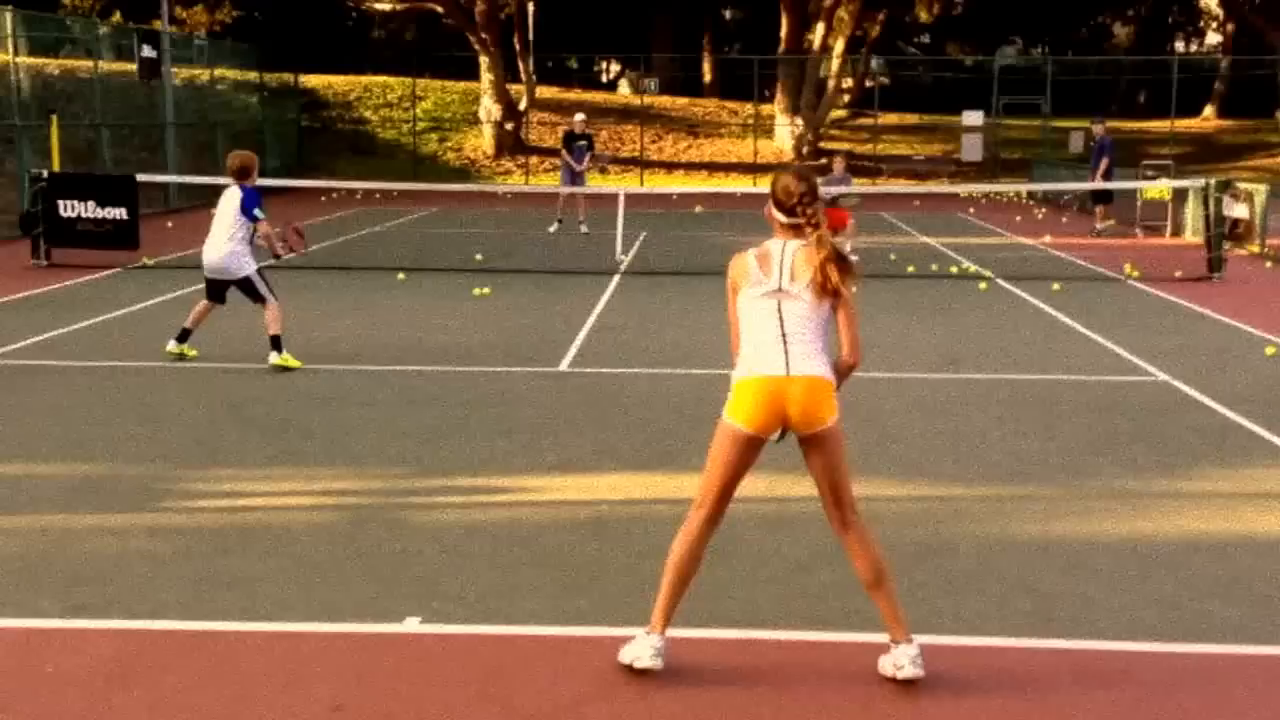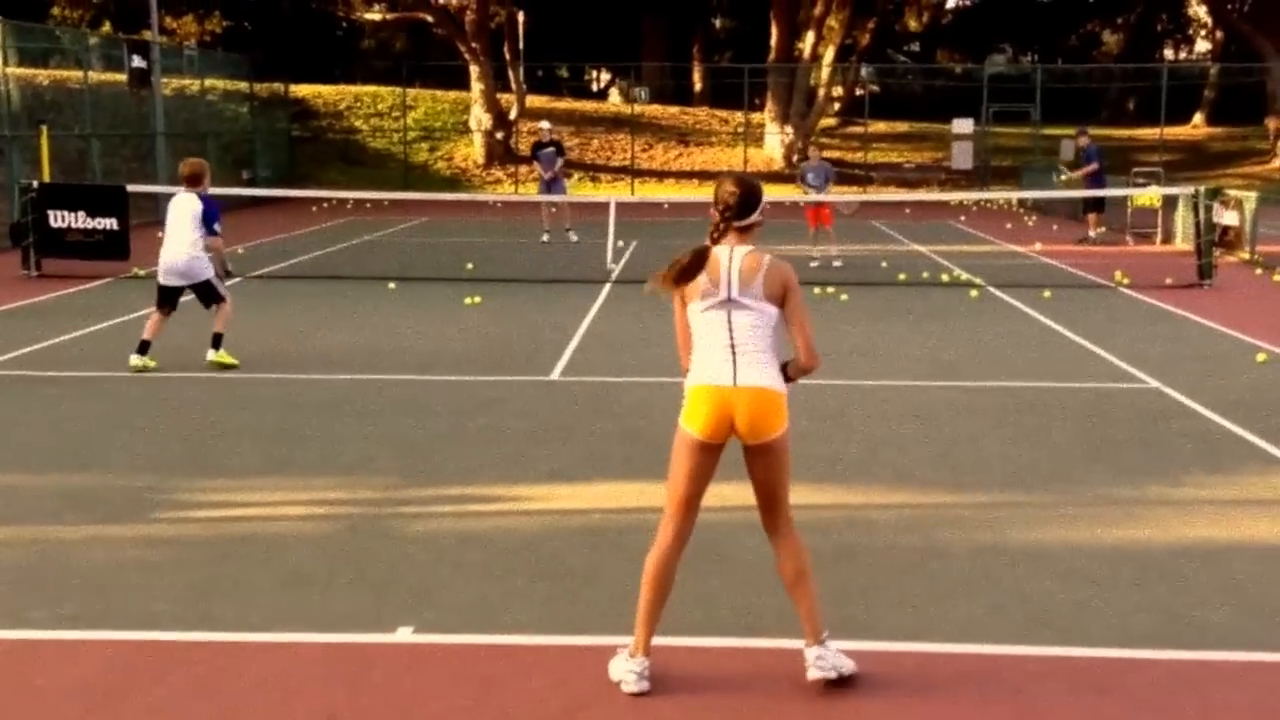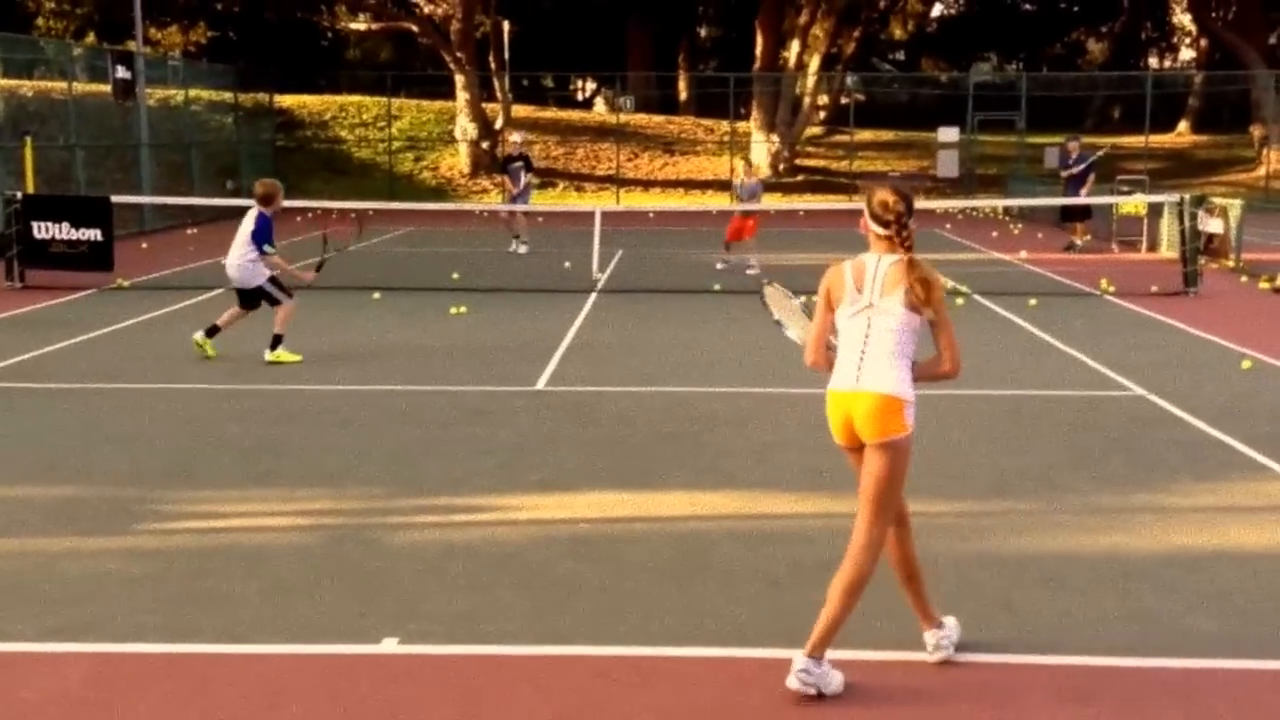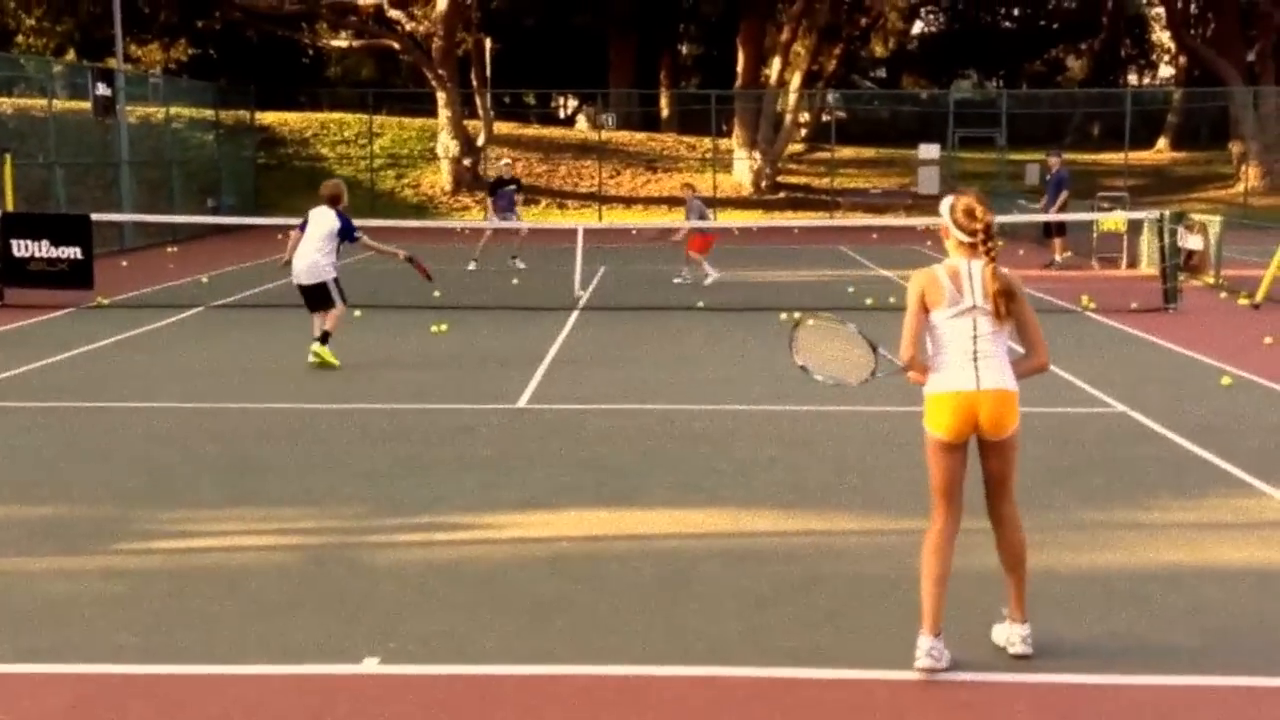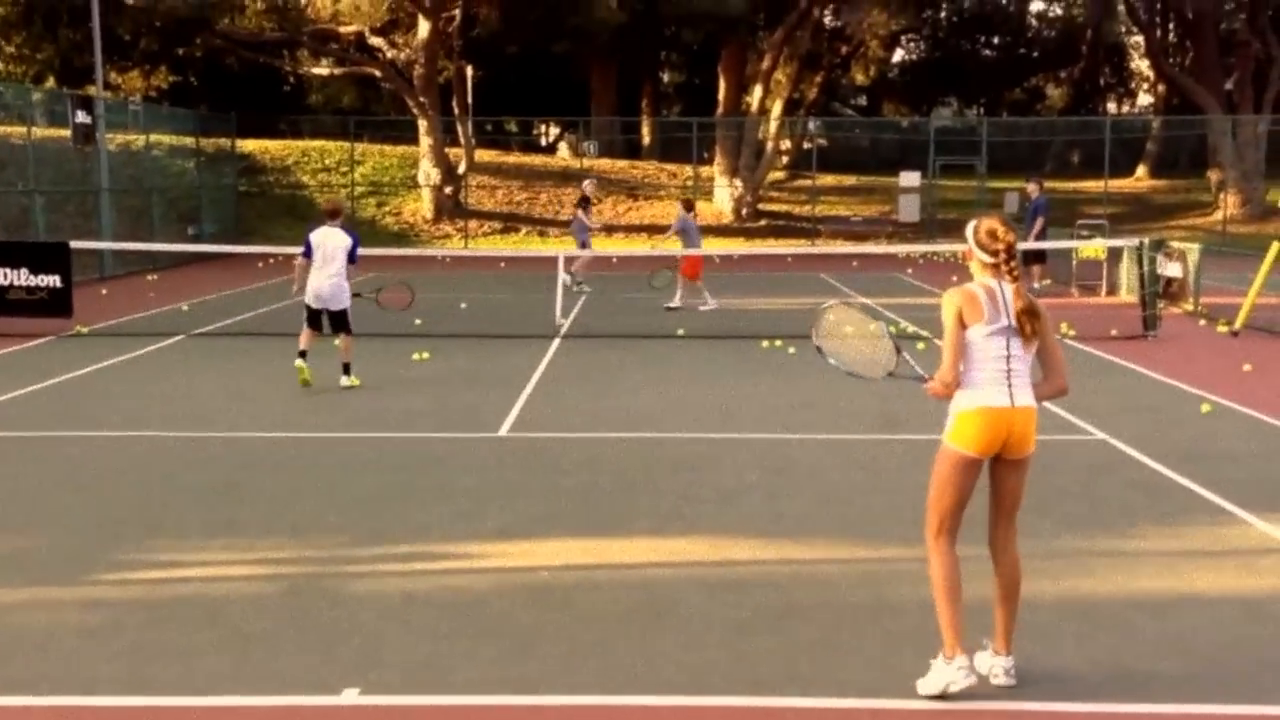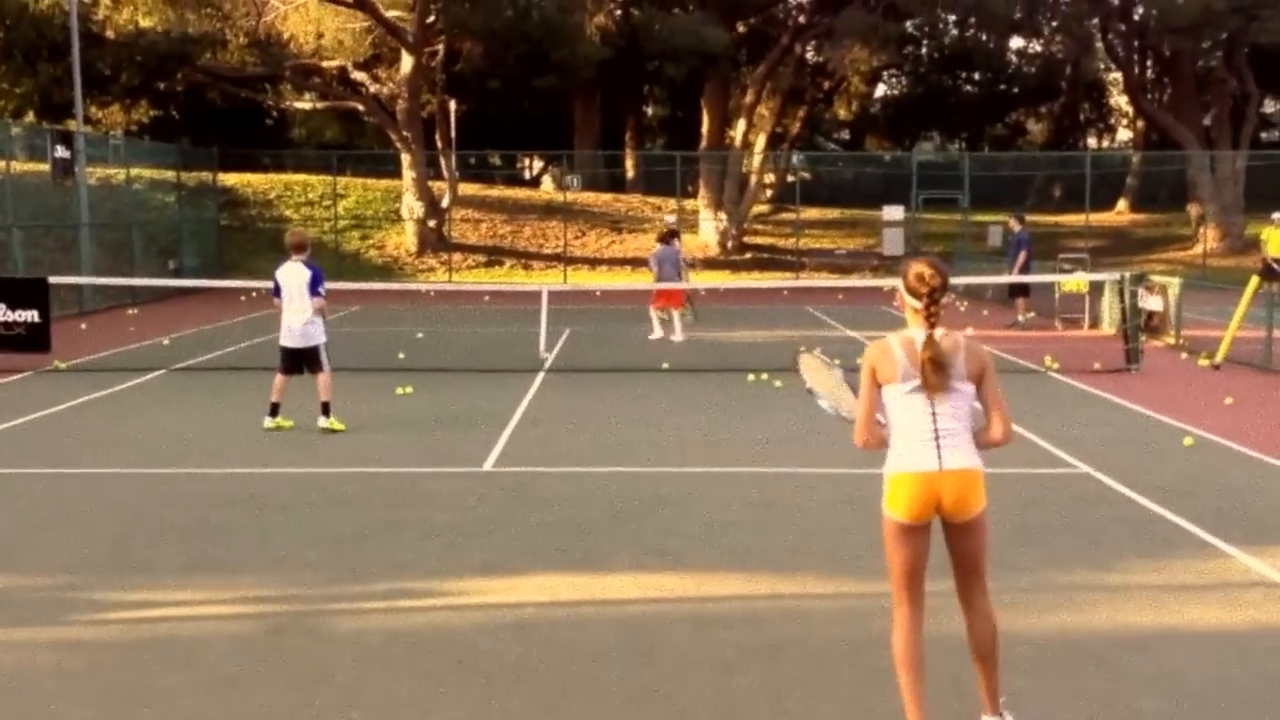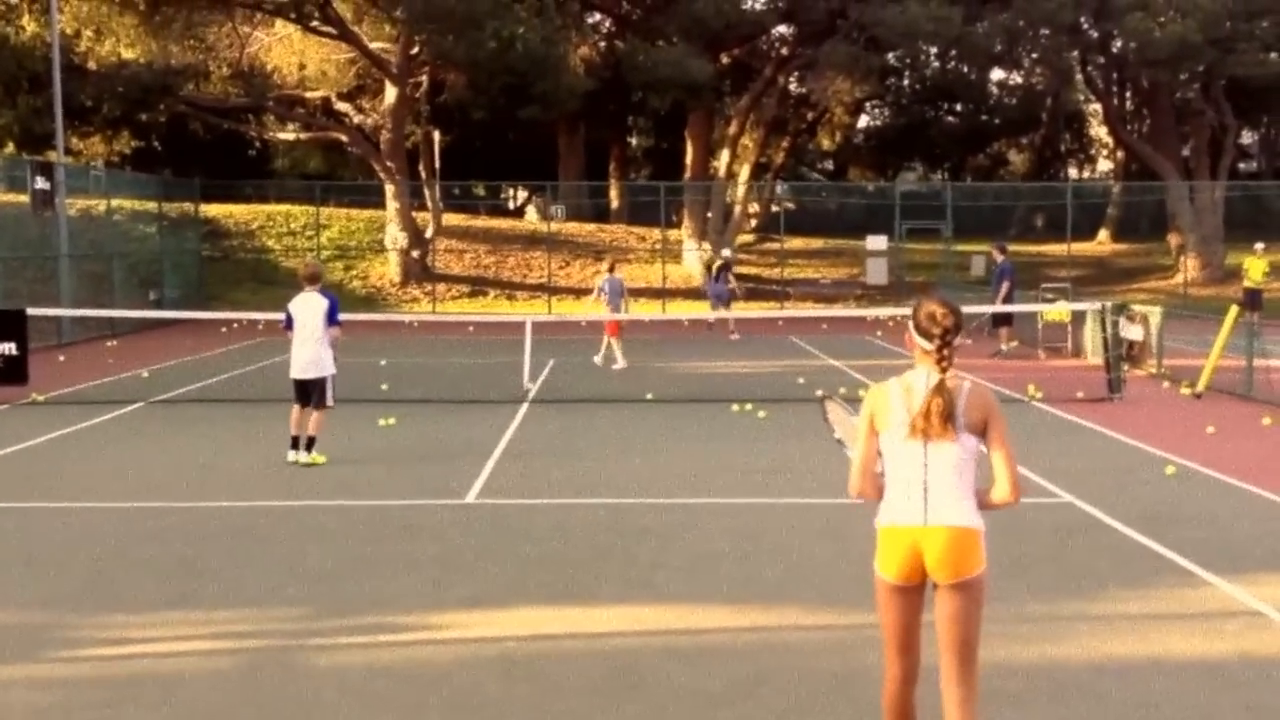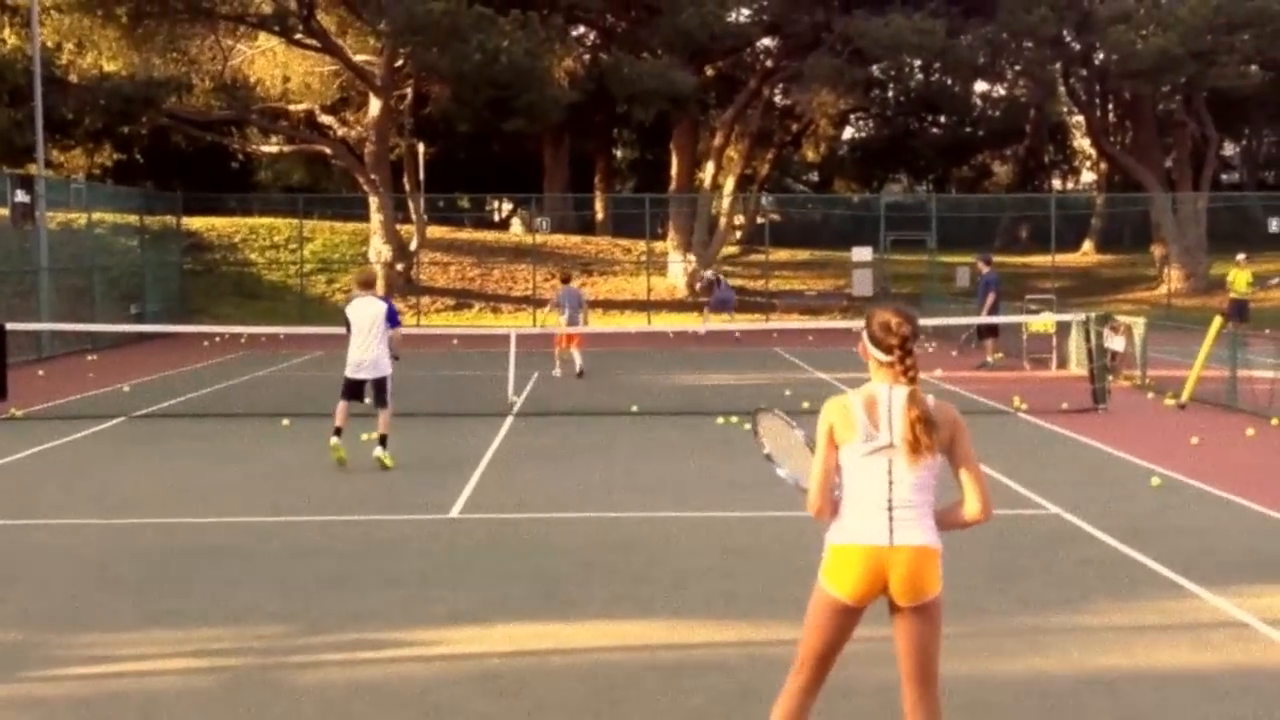
dt=0.7s
person 1, frame 1
left shoulder: (740, 265)
right shoulder: (828, 265)
right elbow: (850, 357)
left hip: (753, 392)
right hip: (813, 390)
left knee: (705, 515)
right knee: (847, 522)
left ankle: (653, 638)
right ankle: (901, 646)
person 1, frame 2
left shoulder: (684, 272)
right shoulder: (780, 272)
right elbow: (808, 359)
left hip: (705, 399)
right hip: (765, 400)
left knee: (673, 529)
right knee: (780, 526)
left ankle: (637, 658)
right ankle: (817, 649)
person 1, frame 3
left shoulder: (836, 276)
right shoulder: (925, 281)
left elbow: (815, 357)
right elbow: (949, 365)
left hip: (841, 404)
right hip: (886, 406)
left knee: (895, 515)
right knee: (867, 538)
left ankle: (933, 628)
right ankle: (811, 657)
person 1, frame 4
left shoulder: (925, 280)
right shoulder: (1007, 283)
left elbow: (909, 354)
right elbow: (1039, 359)
right wrist: (991, 375)
left hip: (946, 402)
right hip: (1000, 400)
left knee: (943, 519)
right knee: (1002, 510)
left ankle: (930, 637)
right ankle: (1017, 624)
person 1, frame 5
left shoulder: (959, 298)
right shoulder: (1030, 305)
left elbow: (951, 376)
right elbow: (1058, 383)
left wrist: (939, 387)
right wrist: (1010, 396)
left hip: (974, 420)
right hip: (1022, 421)
left knee: (939, 538)
right knee: (1002, 540)
left ankle: (953, 658)
right ankle: (1001, 655)
person 1, frame 6
left shoulder: (879, 353)
right shoulder: (972, 352)
left elbow: (864, 437)
right elbow: (1000, 432)
left hip: (906, 482)
right hip: (964, 479)
left knee: (907, 608)
right knee: (975, 596)
person 1, frame 7
left shoulder: (879, 397)
right shoulder: (979, 400)
left elbow: (860, 487)
right elbow: (1008, 490)
left hip: (897, 539)
right hip: (959, 540)
left knee: (900, 670)
right knee: (959, 683)
person 1, frame 8
left shoulder: (838, 410)
right shoulder: (944, 416)
left elbow: (818, 505)
right elbow: (978, 508)
right wrist: (920, 519)
left hip: (851, 557)
right hip: (918, 560)
left knee: (804, 679)
person 2, frame 1
left shoulder: (227, 193)
right shoulder: (249, 194)
right elbow: (264, 229)
left wrist: (267, 242)
right wrist: (275, 246)
left hip: (210, 257)
right hip: (234, 259)
left knee: (210, 301)
right knee: (270, 303)
left ankle: (178, 343)
right ankle: (277, 354)
person 2, frame 2
left shoulder: (175, 201)
right shoulder: (207, 204)
right elbow: (215, 242)
right wrist: (223, 262)
left hip: (168, 263)
right hip: (195, 263)
left knee: (162, 312)
right knee: (223, 303)
left ankle: (140, 356)
right ankle: (215, 351)
person 2, frame 3
left shoulder: (256, 213)
right shoulder: (263, 225)
right elbow: (272, 260)
right wrist: (300, 275)
left hip: (237, 267)
right hip: (249, 271)
left knee: (245, 308)
right knee: (287, 303)
left ankle: (204, 337)
right ankle: (274, 350)
person 2, frame 4
left shoulder: (314, 212)
right shoulder: (342, 221)
left elbow: (297, 233)
right elbow: (367, 244)
left wrist: (288, 256)
right wrist: (395, 252)
left hip: (299, 267)
right hip: (318, 268)
left knee: (320, 310)
right knee: (338, 307)
left ankle: (317, 352)
right ankle: (321, 344)
person 2, frame 5
left shoulder: (313, 235)
right shoulder: (350, 238)
left elbow: (302, 263)
right elbow: (349, 270)
left wrist: (298, 284)
left hip: (314, 290)
right hip: (337, 291)
left knee: (309, 328)
right knee: (344, 333)
left ankle: (301, 360)
right ankle: (347, 376)
person 2, frame 6
left shoulder: (280, 271)
right shoulder: (312, 271)
left elbow: (277, 302)
right elbow: (319, 304)
right wrist: (324, 314)
left hip: (288, 330)
right hip: (310, 330)
left knee: (283, 373)
right knee: (322, 372)
left ankle: (272, 417)
right ankle: (325, 417)
person 2, frame 7
left shoulder: (293, 303)
right shoulder: (328, 300)
left elbow: (291, 334)
right elbow: (335, 333)
right wrist: (332, 351)
left hip: (298, 362)
right hip: (321, 361)
left knee: (300, 405)
right knee: (321, 407)
left ankle: (294, 450)
right ankle: (307, 452)
person 2, frame 8
left shoulder: (350, 307)
right shoulder: (385, 305)
left elbow: (351, 334)
right elbow: (395, 332)
right wrist: (394, 352)
left hip: (355, 361)
right hip: (379, 362)
left knee: (344, 400)
right knee: (383, 407)
left ankle: (336, 438)
right ankle: (381, 448)
